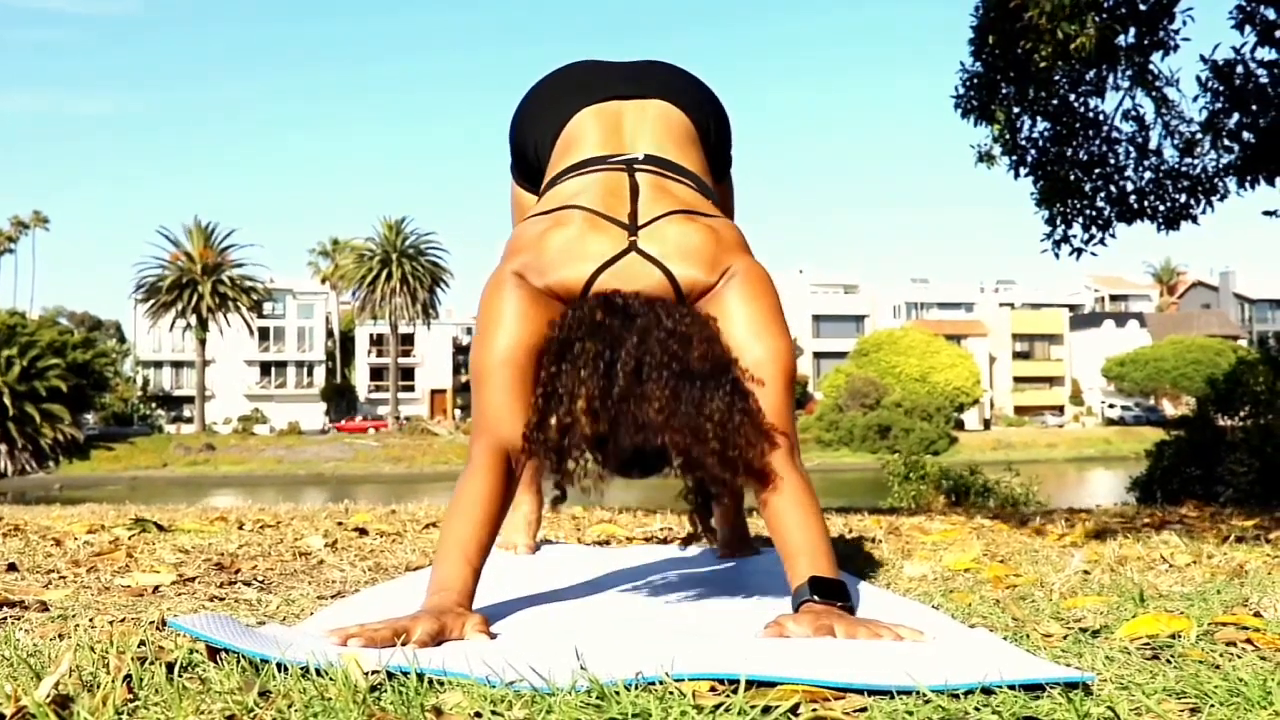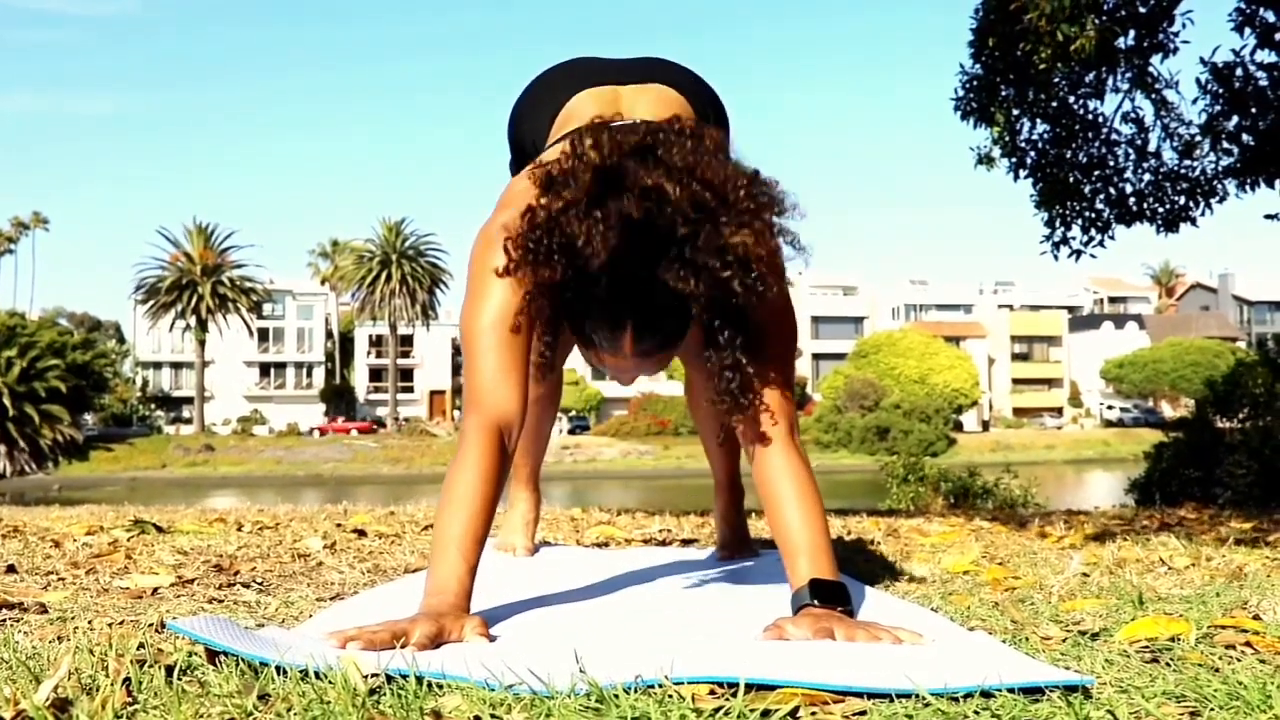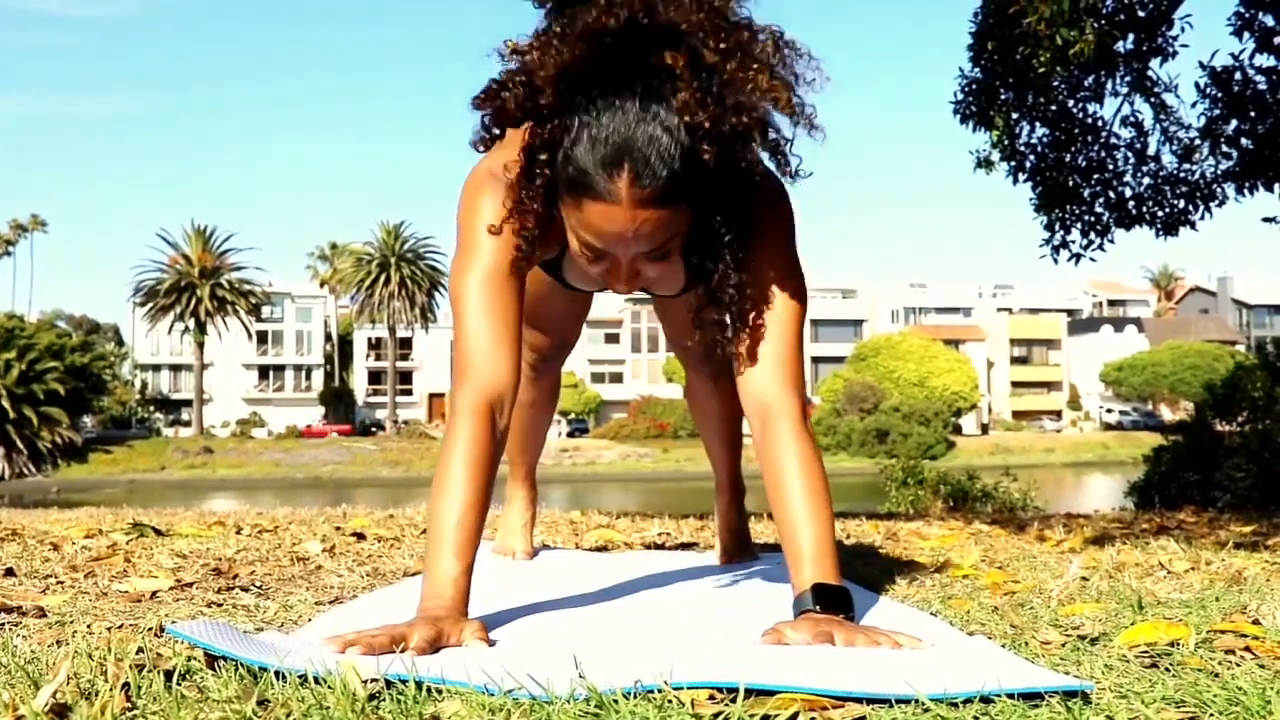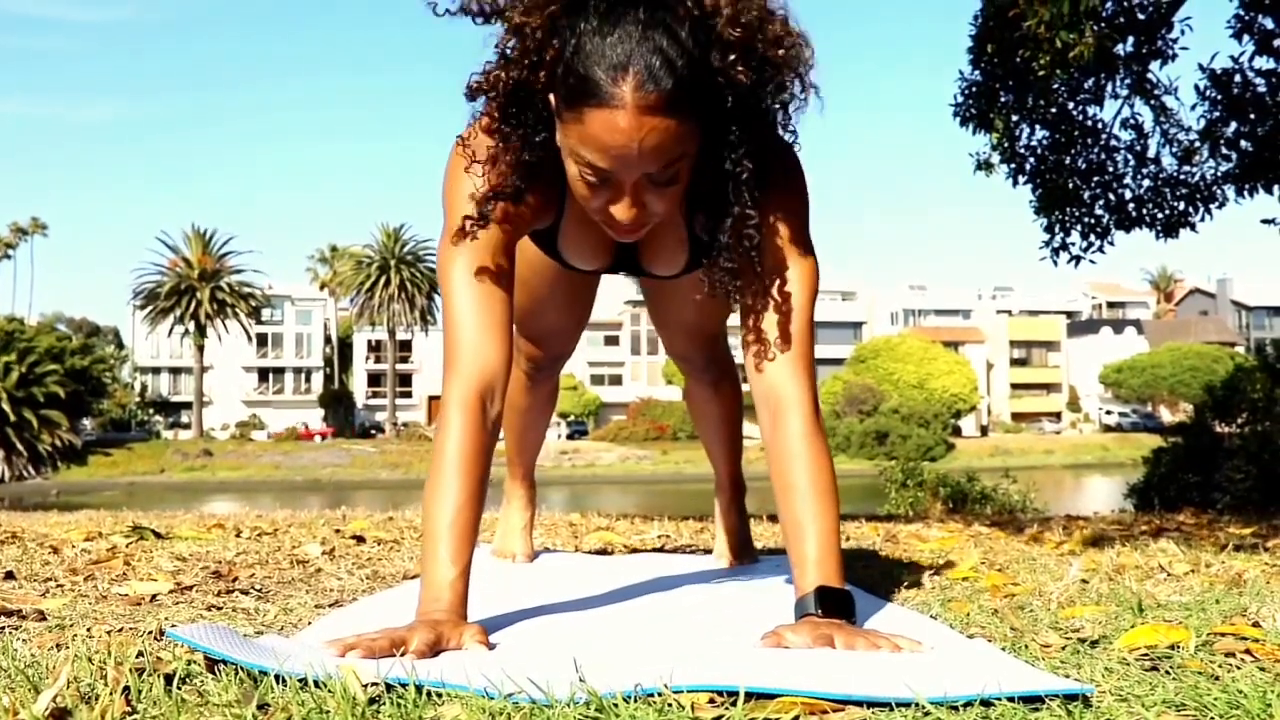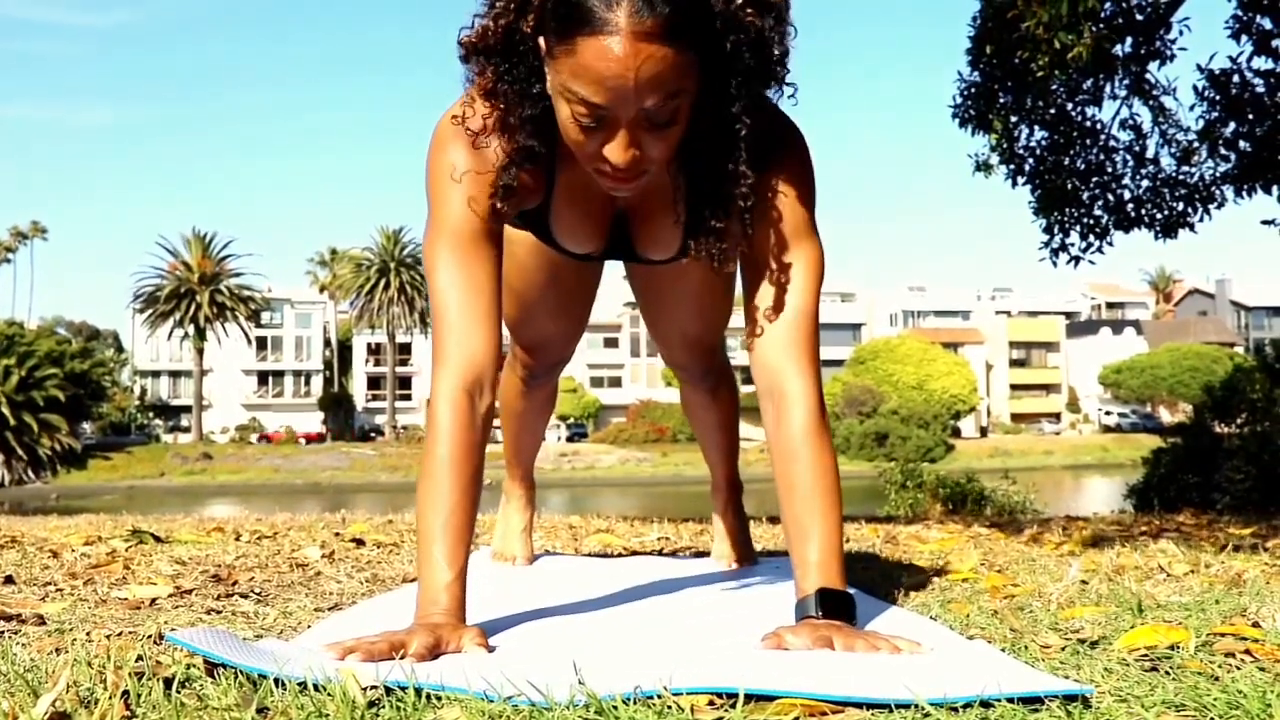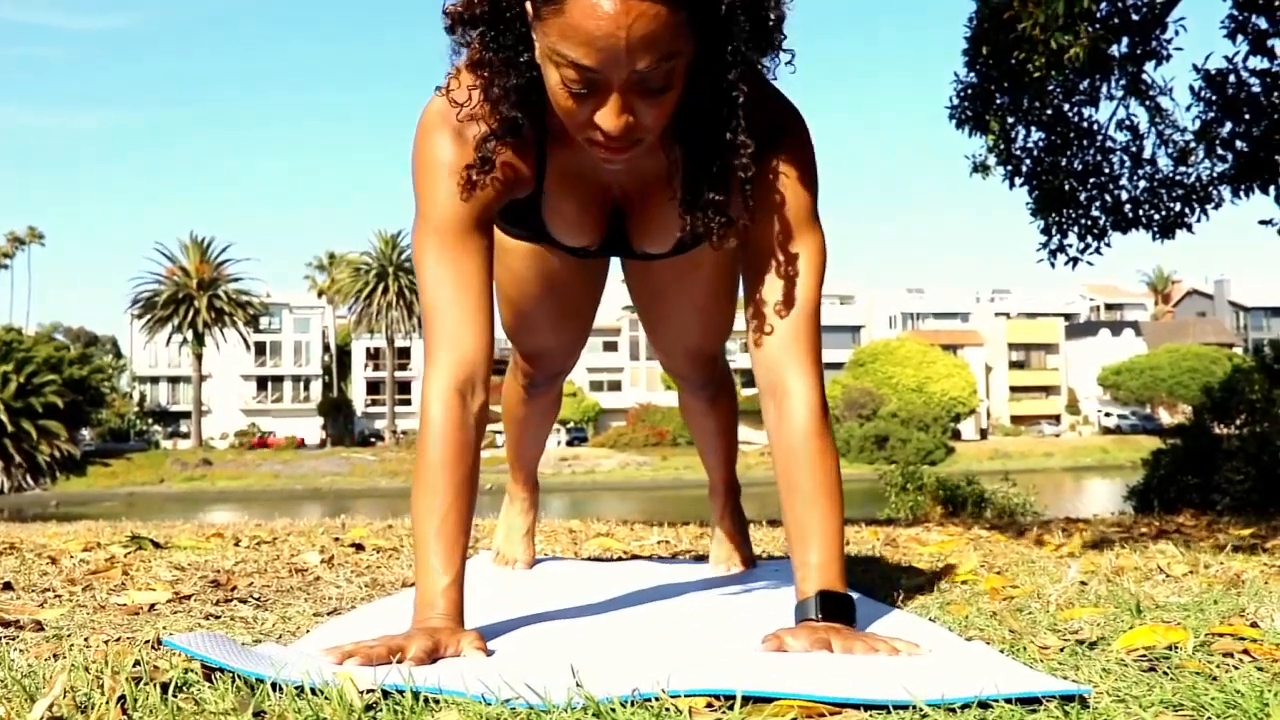
dt=0.3s
person 1, frame 1
left shoulder: (729, 284)
right shoulder: (530, 286)
left elbow: (775, 450)
right elbow: (492, 450)
left wrist: (821, 597)
right wrist: (444, 603)
left knee: (728, 372)
right knee: (529, 363)
left ankle: (727, 514)
right ankle: (527, 498)
person 1, frame 2
left shoulder: (736, 241)
right shoulder: (518, 236)
left elbow: (770, 421)
right elbow: (487, 424)
left wrist: (821, 597)
right wrist: (443, 603)
left knee: (711, 355)
right knee: (539, 351)
left ankle: (729, 504)
right ankle: (523, 497)
person 1, frame 3
left shoulder: (750, 203)
right shoulder: (506, 187)
left elbow: (777, 406)
right elbow: (479, 400)
left wrist: (822, 601)
right wrist: (442, 606)
left hip: (701, 203)
left knee: (708, 352)
right knee: (539, 348)
left ankle: (730, 502)
right ankle: (520, 496)
person 1, frame 4
left shoulder: (759, 172)
right shoulder: (496, 159)
left elbow: (786, 391)
right elbow: (472, 387)
left wrist: (824, 604)
right wrist: (440, 608)
right hip: (554, 224)
left knee: (702, 355)
right knee: (540, 352)
left ankle: (729, 501)
right ankle: (518, 494)
person 1, frame 5
left shoulder: (761, 148)
right shoulder: (483, 136)
left elbow: (789, 383)
right elbow: (462, 381)
left wrist: (824, 603)
right wrist: (439, 610)
left hip: (688, 226)
right hip: (547, 219)
right knee: (537, 356)
left ankle: (727, 502)
right ankle: (518, 495)
person 1, frame 6
left shoulder: (759, 131)
right shoulder: (468, 120)
left elbow: (791, 380)
right elbow: (456, 380)
left wrist: (825, 607)
right wrist: (437, 615)
left hip: (688, 221)
right hip: (545, 220)
right knee: (542, 360)
left ankle: (726, 505)
right ankle: (521, 498)
